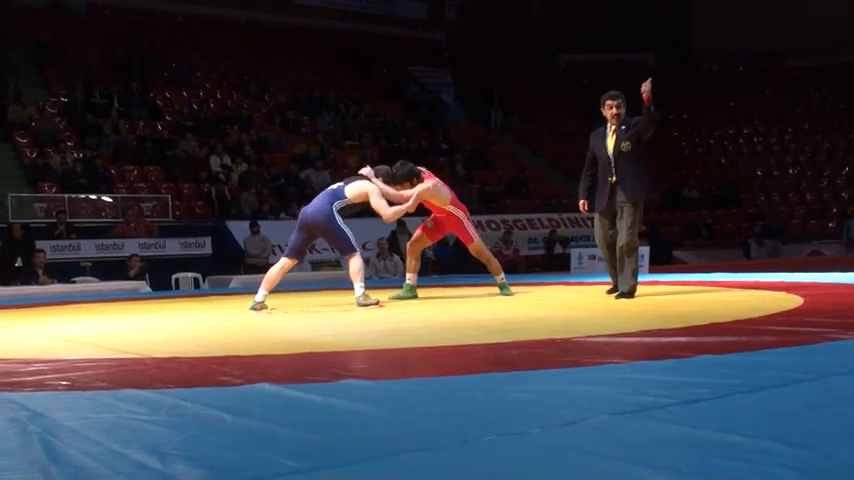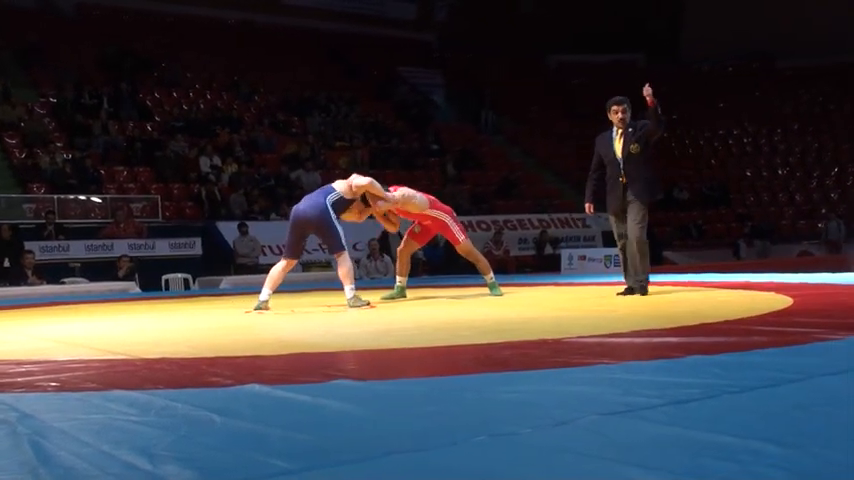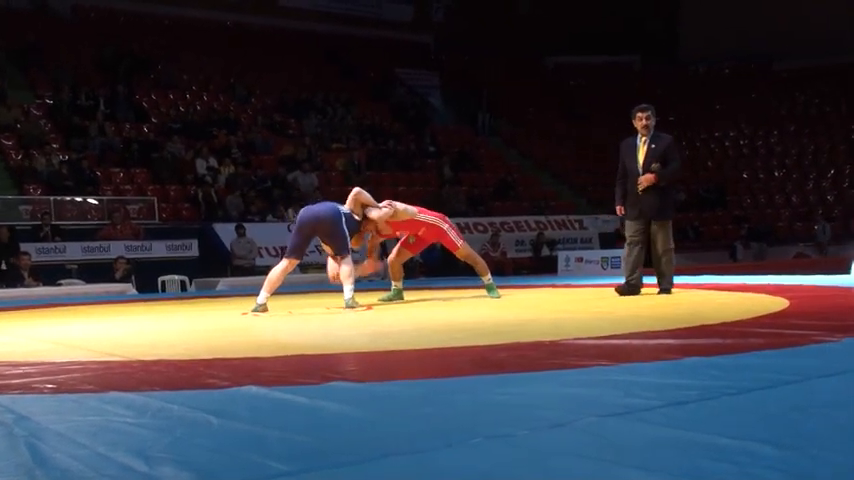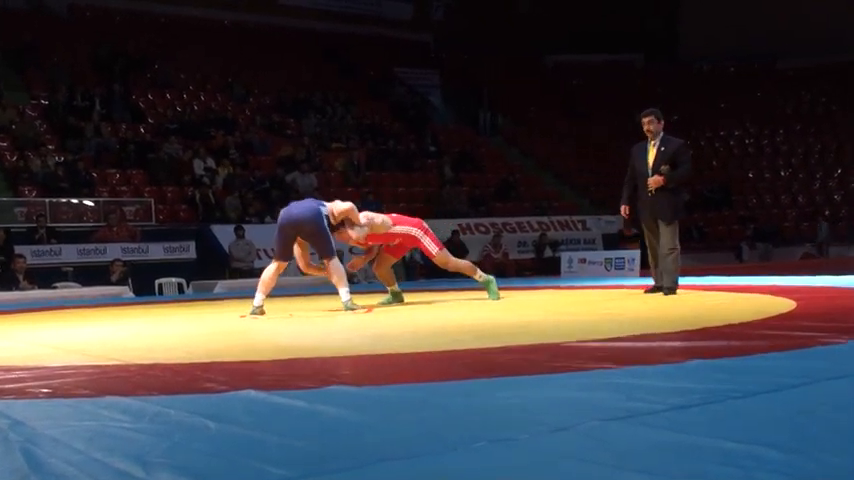
dt=0.5s
person 1, frame 1
left shoulder: (635, 127)
right shoulder: (596, 136)
left elbow: (650, 124)
right elbow: (589, 169)
left wrist: (647, 99)
right wrist: (584, 195)
left hip: (629, 192)
right hip: (605, 195)
left knee: (627, 241)
right knee: (603, 239)
left ankle: (627, 287)
right ankle: (618, 279)
person 1, frame 2
left shoulder: (641, 130)
right shoulder: (602, 140)
left elbow: (657, 126)
right elbow: (596, 172)
left wrist: (651, 101)
right wrist: (589, 198)
left hip: (638, 192)
right hip: (615, 196)
left knee: (636, 237)
right knee: (623, 241)
left ankle: (641, 281)
right ankle: (632, 283)
person 1, frame 3
left shoulder: (666, 142)
right shoulder: (626, 145)
left elbow: (676, 168)
right elbow: (622, 176)
left wrist: (655, 177)
right wrist: (619, 200)
left hip: (659, 202)
right hip: (634, 203)
left knee: (662, 245)
right knee: (633, 241)
left ankle: (665, 284)
right ankle: (632, 283)
person 1, frame 4
left shoulder: (676, 145)
right shoulder: (637, 149)
left elbow: (686, 171)
right elbow: (631, 178)
left wrist: (664, 179)
right wrist: (625, 201)
left hip: (668, 204)
right hip: (646, 206)
left knee: (669, 247)
right knee: (653, 247)
left ankle: (670, 285)
right ankle: (659, 282)
person 2, frame 1
left shoulder: (428, 186)
right shoulder: (419, 173)
left elbow: (397, 196)
left wrist: (373, 178)
left hip: (457, 217)
right hip: (439, 218)
left knee: (482, 253)
right knee: (412, 246)
left ankle: (503, 285)
right ankle: (409, 288)
person 2, frame 2
left shoulder: (401, 195)
right shoulder: (389, 201)
left elbow: (378, 205)
right elbow: (393, 228)
left wrist: (369, 193)
right wrist: (377, 214)
left hip: (443, 217)
right hip: (426, 221)
left knee: (468, 252)
right knee: (402, 251)
left ankle: (493, 284)
right ankle: (400, 289)
person 2, frame 3
left shoulder: (387, 208)
right shoulder: (379, 231)
left elbow: (377, 216)
left hip: (437, 224)
right hip: (420, 233)
left knee: (467, 255)
right knee: (393, 261)
left ankle: (490, 286)
right ankle: (397, 291)
person 2, frame 4
left shoulder: (362, 219)
right shoulder: (355, 239)
right elbow: (375, 251)
right wrist: (361, 261)
left hip: (416, 231)
right hip: (400, 238)
left knee: (448, 263)
right knee: (379, 268)
left ankle: (487, 281)
right ankle: (396, 295)
person 3, frame 1
left shoulder: (354, 181)
right shoulder: (370, 187)
right elbow: (387, 215)
right wrist: (410, 205)
left hip: (307, 214)
right hip: (324, 215)
left knee: (287, 261)
right knee: (353, 254)
left ankle: (258, 301)
right ankle: (361, 296)
person 3, frame 2
right shoulder: (350, 186)
left elbow: (359, 217)
right elbow: (367, 181)
right wrist: (385, 197)
left hip: (299, 212)
right hip: (319, 212)
left knee: (287, 261)
right knee: (341, 253)
left ankle: (263, 300)
right ankle: (352, 298)
person 3, frame 3
right shoulder: (353, 210)
right elbow: (356, 192)
right wrist: (377, 207)
left hip: (306, 213)
right hip: (330, 215)
left knee: (288, 262)
right knee: (345, 258)
left ankle: (260, 302)
right ankle: (349, 298)
person 3, frame 4
left shoulder: (302, 238)
right shoulder: (331, 210)
left elbow: (305, 266)
right elbow: (348, 207)
left wrist: (328, 271)
right wrist: (358, 224)
left hip: (286, 216)
right hip: (311, 218)
left knee: (278, 264)
right knee: (332, 259)
left ankle: (257, 306)
right ankle: (347, 301)
